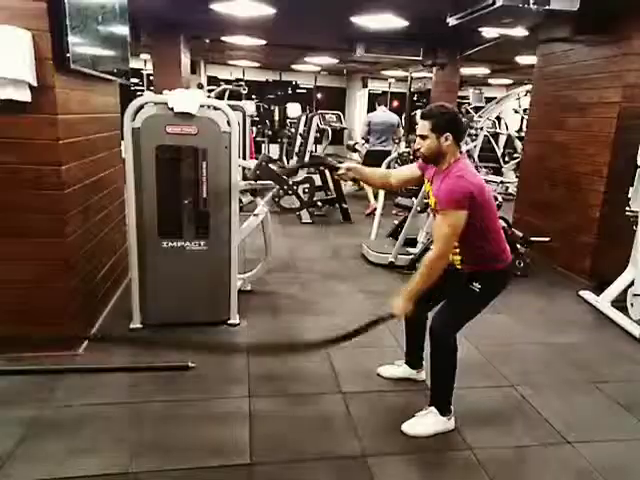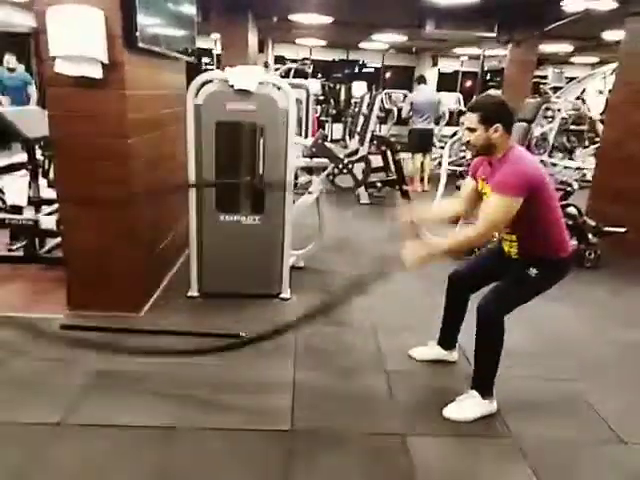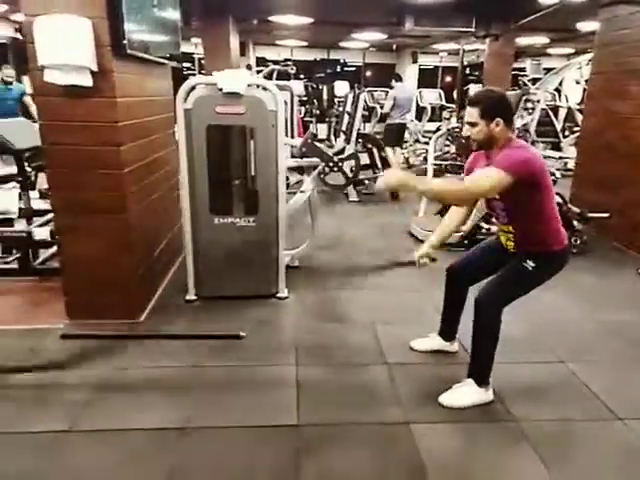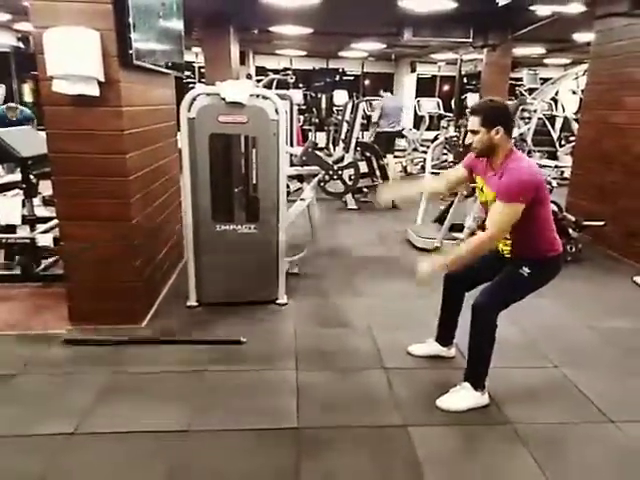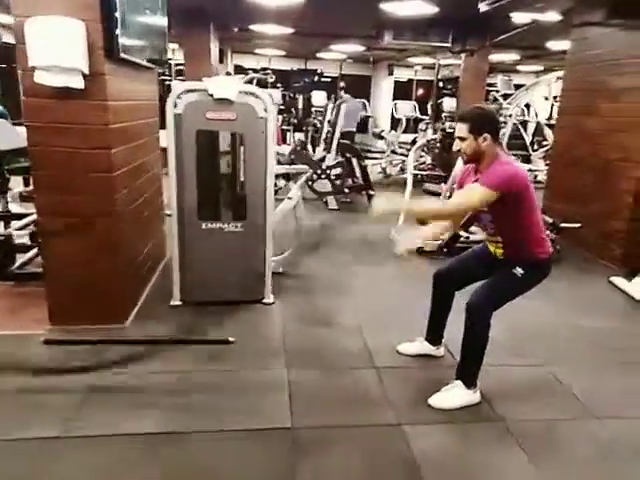
dt=1s
person 1, frame 1
left shoulder: (457, 184)
right shoulder: (434, 164)
left elbow: (440, 252)
right elbow: (395, 179)
left wrist: (407, 296)
right wrist: (359, 171)
left hip: (488, 270)
right hip: (462, 260)
left knee: (442, 328)
right knee: (416, 301)
left ankle: (441, 413)
right ankle: (414, 365)
person 1, frame 2
left shoulder: (516, 171)
right shoulder: (484, 161)
left elbow: (482, 232)
right elbow: (463, 204)
left wrist: (427, 250)
right wrist: (422, 213)
left hip: (547, 258)
right hip: (514, 246)
left knee: (490, 309)
right knee: (459, 281)
left ankle: (483, 397)
right ankle: (446, 346)
person 1, frame 3
left shoulder: (519, 159)
right shoulder: (480, 155)
left elbow: (464, 193)
right elbow: (461, 205)
left wrist: (406, 180)
right wrist: (432, 244)
left hip: (544, 251)
right hip: (510, 240)
left knee: (487, 301)
right knee: (457, 273)
left ankle: (479, 385)
right ankle: (447, 338)
person 1, frame 4
left shoulder: (520, 176)
right shoulder: (480, 160)
left elbow: (489, 236)
right elbow: (443, 183)
left wrist: (439, 262)
right wrist: (401, 189)
left hip: (539, 258)
right hip: (508, 248)
left knee: (484, 305)
right knee: (455, 279)
left ankle: (475, 389)
right ankle: (443, 343)
person 1, frame 5
left shoulder: (505, 174)
right shoulder: (472, 168)
left elbow: (451, 210)
right elbow: (452, 216)
left wrist: (398, 205)
right wrist: (417, 238)
left hip: (529, 259)
right hip: (497, 249)
left knee: (478, 306)
right knee: (444, 278)
left ankle: (467, 387)
right ankle: (433, 342)
